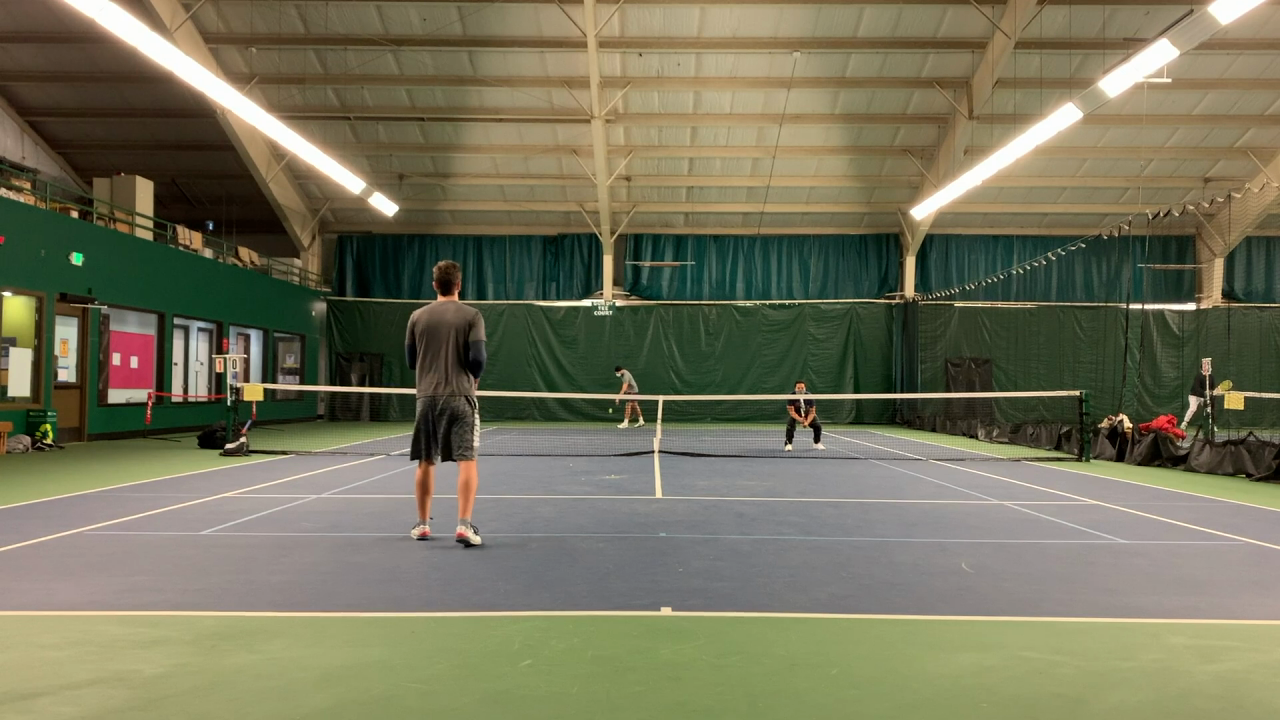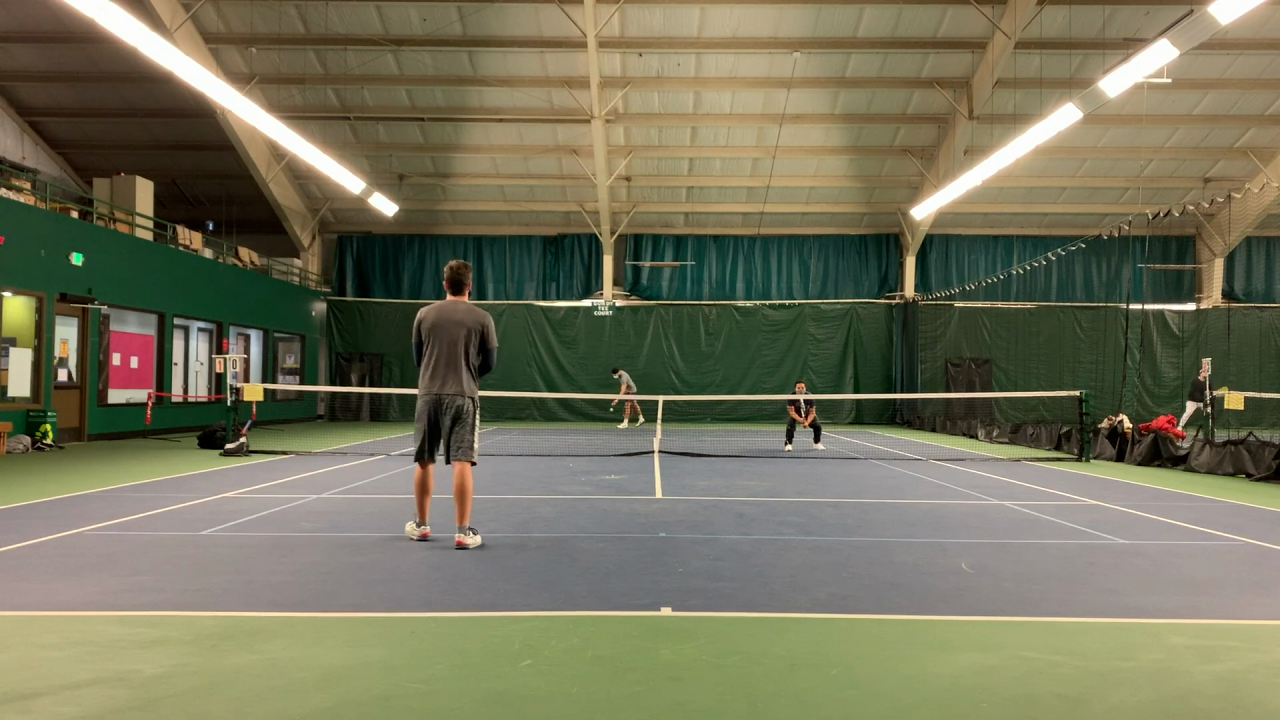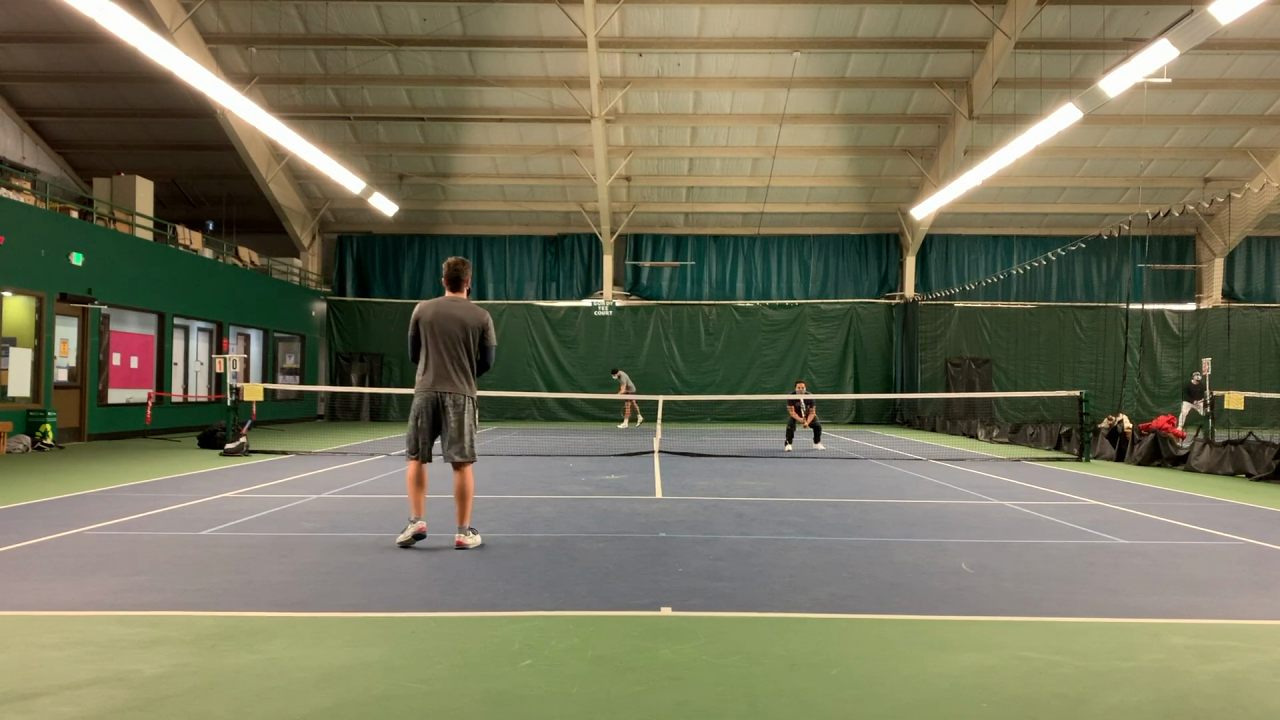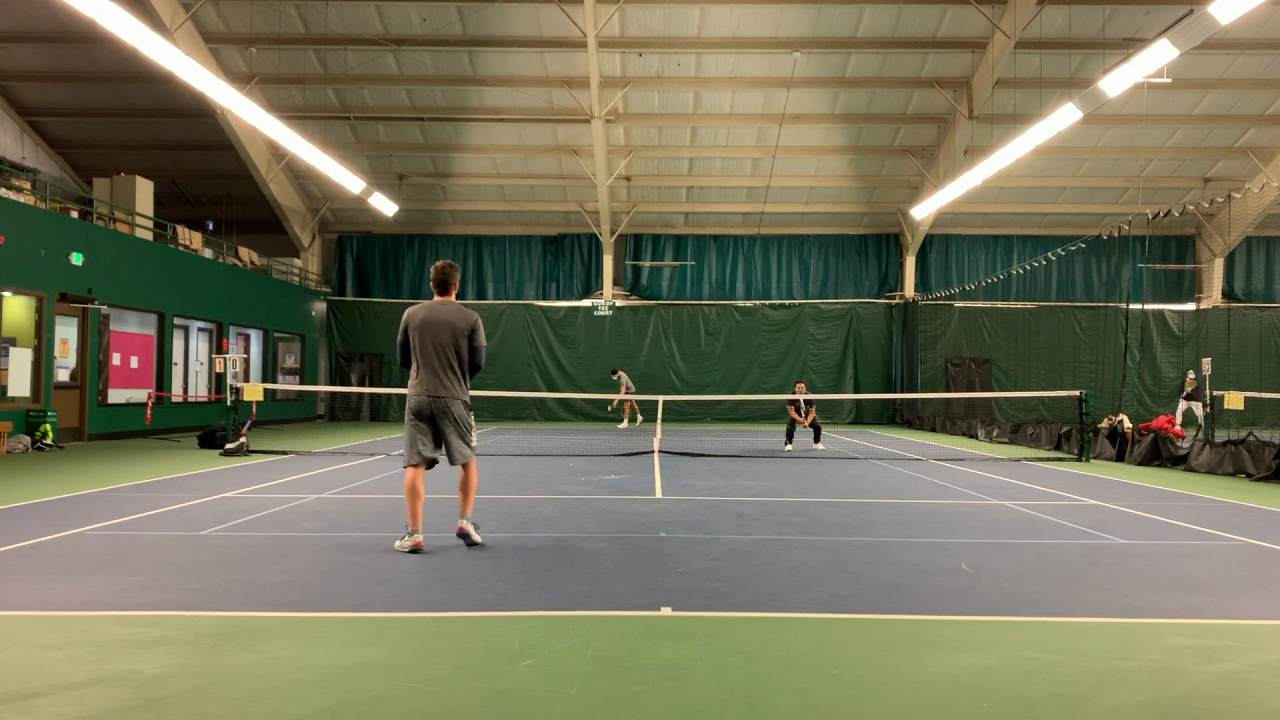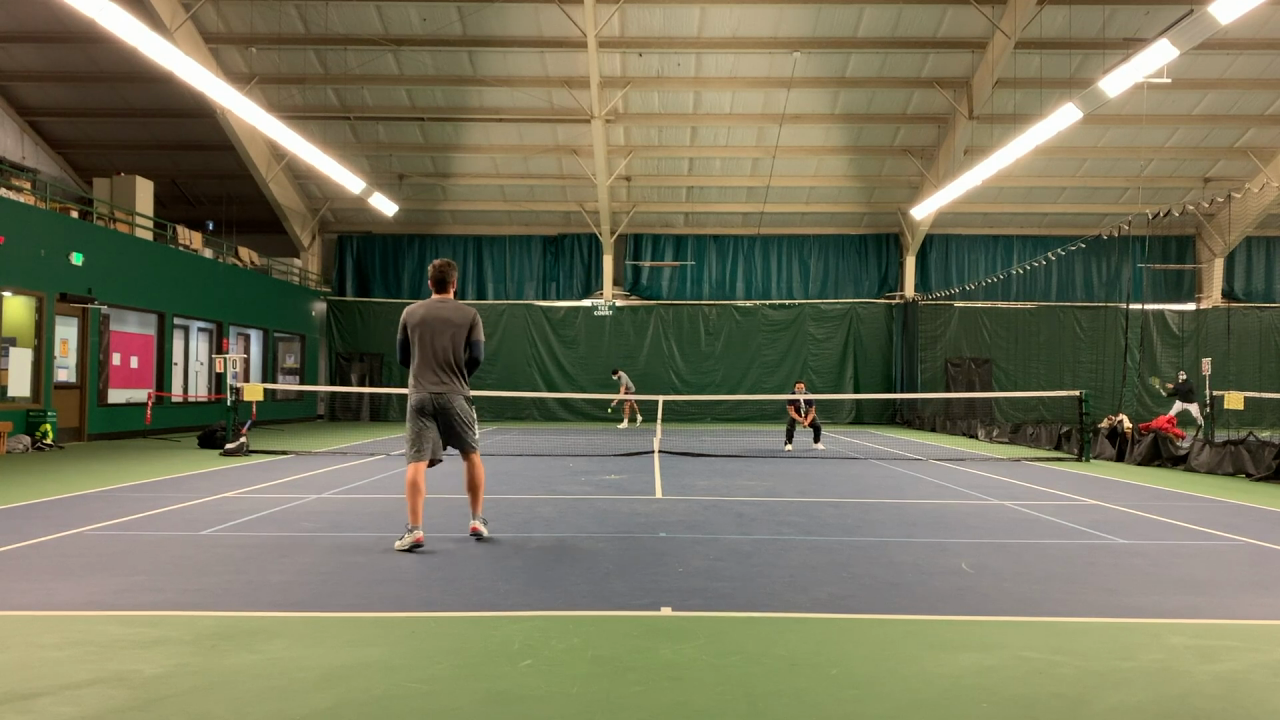
dt=0.2s
person 1, frame 1
left shoulder: (417, 317)
right shoulder: (471, 315)
left elbow: (411, 360)
right elbow: (477, 357)
right wrist: (474, 377)
left hip: (426, 397)
right hip: (459, 397)
left knee: (425, 462)
right knee: (467, 461)
left ankle: (422, 524)
right ankle: (463, 525)
person 1, frame 2
left shoulder: (424, 314)
right shoulder: (482, 318)
left elbow: (418, 356)
right elbow: (489, 363)
left hip: (428, 395)
right hip: (462, 397)
left knee: (424, 463)
right knee: (462, 463)
left ankle: (421, 524)
right ankle: (463, 531)
person 1, frame 3
left shoulder: (422, 310)
right shoulder: (481, 316)
left elbow: (413, 353)
right elbow: (487, 361)
left hip: (426, 393)
right hip: (461, 395)
left knee: (416, 459)
right knee: (462, 464)
left ankle: (417, 521)
right ankle: (464, 532)
person 1, frame 4
left shoulder: (411, 315)
right shoulder: (470, 318)
left elbow: (403, 358)
right elbow: (478, 362)
left hip: (419, 398)
right hip: (454, 398)
left knee: (415, 466)
right knee: (467, 462)
left ankle: (414, 533)
right ankle: (465, 521)
person 1, frame 5
left shoulder: (410, 313)
right shoulder: (469, 315)
left elbow: (402, 357)
right elbow: (477, 357)
left hip: (420, 395)
right hip: (455, 395)
left knee: (417, 462)
right knee: (472, 456)
left ankle: (414, 530)
right ankle: (477, 520)
